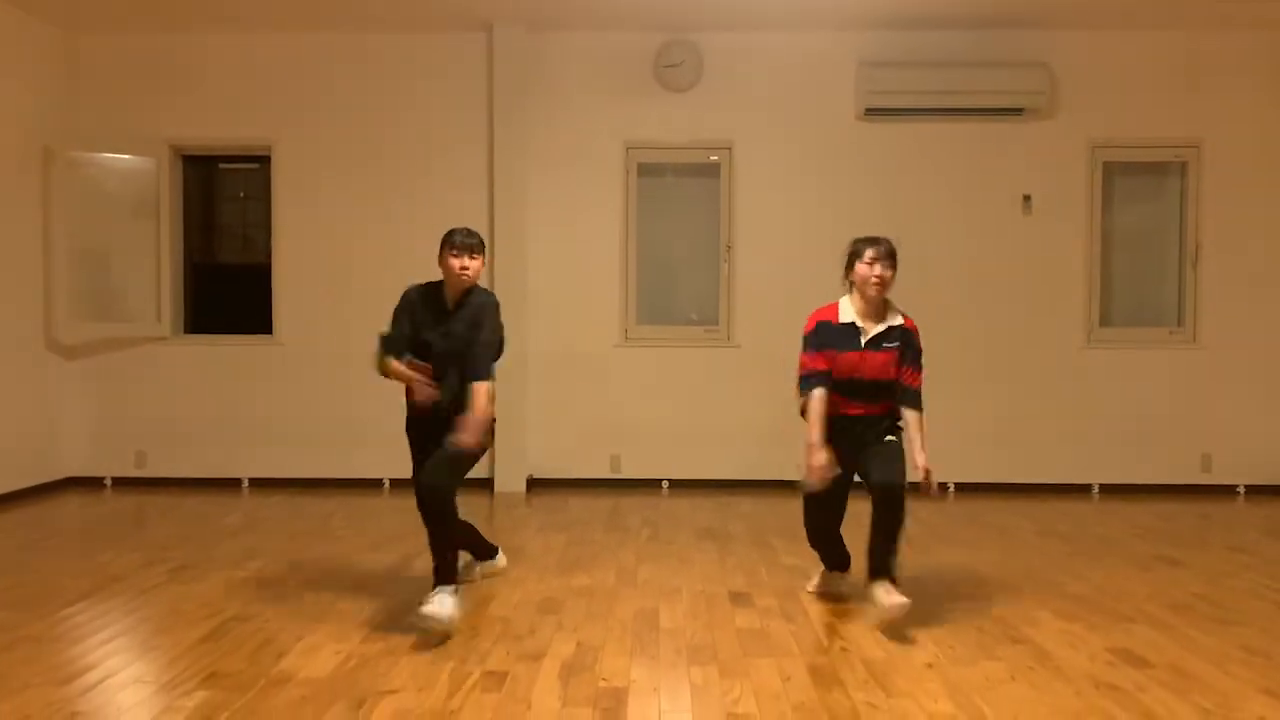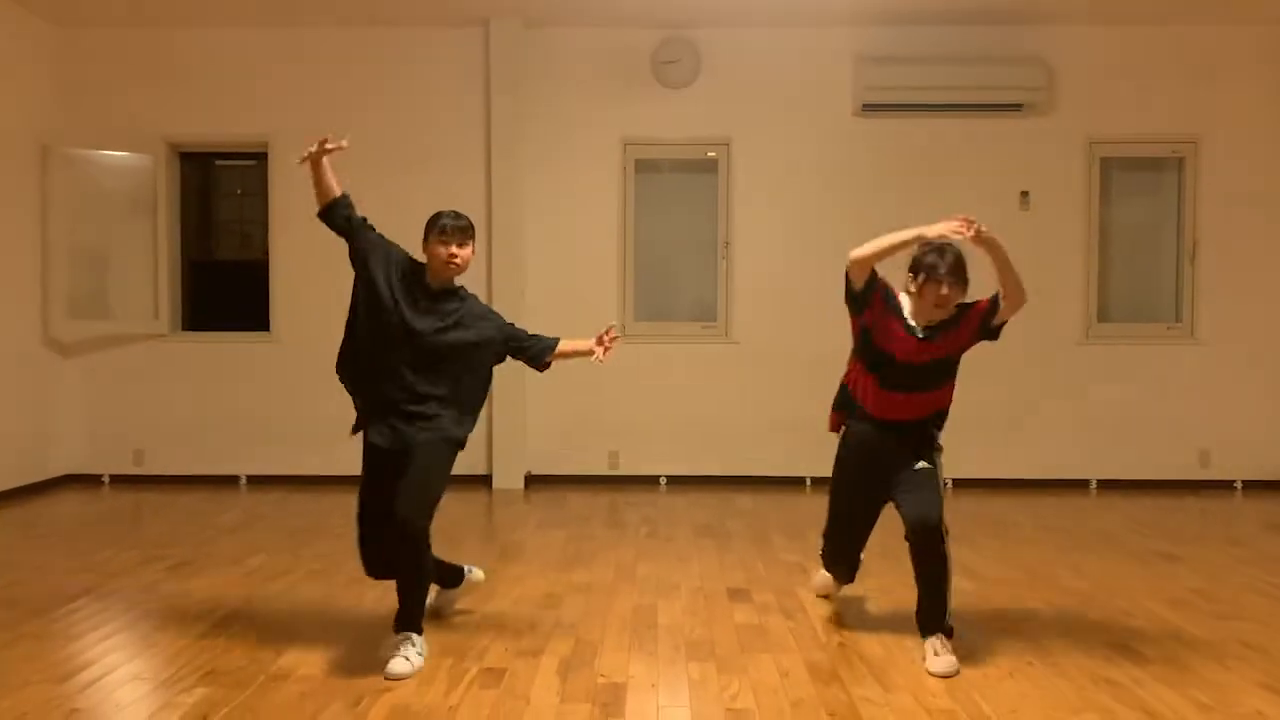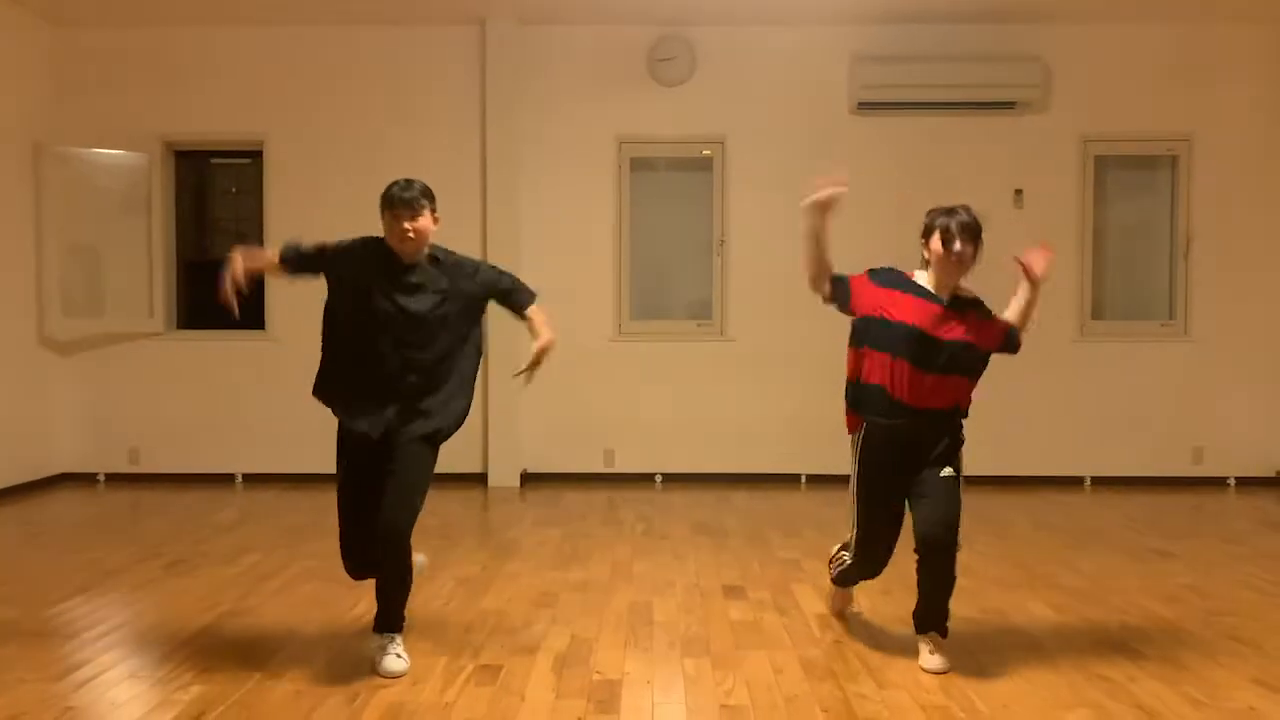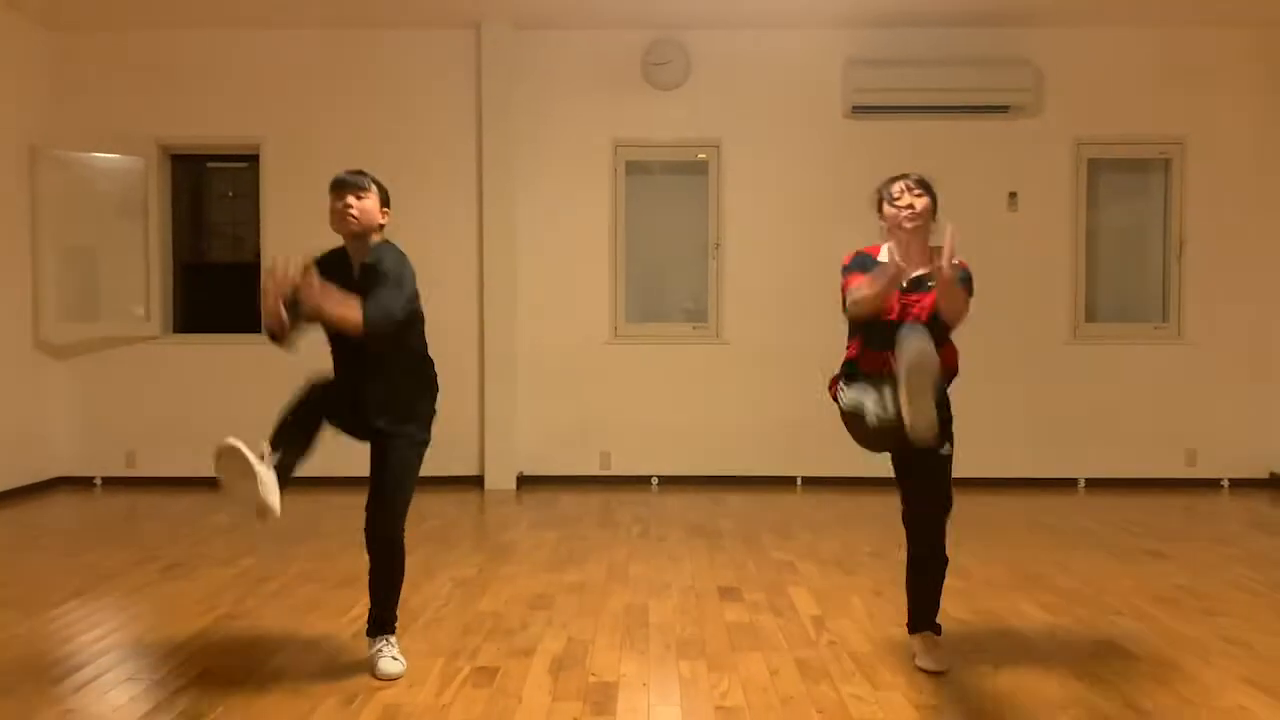
dt=0.3s
person 1, frame 1
left shoulder: (484, 306)
right shoulder: (415, 300)
left elbow: (482, 371)
right elbow: (387, 358)
left wrist: (475, 420)
right wrist: (410, 378)
left hip: (464, 426)
right hip: (425, 426)
left knee: (432, 489)
right knee: (435, 508)
left ankle: (445, 588)
right ankle: (488, 554)
person 1, frame 2
left shoulder: (476, 318)
right shoulder: (386, 266)
left elbow: (531, 347)
right elbow: (341, 215)
left wrist: (590, 344)
right wrist: (320, 164)
left hip: (435, 433)
right hip: (382, 432)
left knee: (409, 520)
right knee: (378, 554)
left ankle: (409, 635)
right ankle: (455, 578)
person 1, frame 3
left shoulder: (459, 273)
right shoulder: (357, 258)
left elbow: (511, 288)
right elbow: (297, 256)
left wrist: (540, 327)
right wrist: (248, 262)
left hip: (419, 425)
right hip: (359, 422)
left knee: (392, 528)
right knee: (357, 552)
left ankle: (391, 633)
right ankle: (401, 567)
person 1, frame 4
left shoulder: (394, 269)
right shoulder: (327, 268)
left elbow: (376, 321)
right elbow: (282, 335)
left wrist: (321, 301)
right wrist: (277, 305)
left hip: (403, 411)
right hip: (352, 396)
left knee: (383, 526)
right knee: (316, 396)
left ankle: (383, 636)
right ankle: (269, 470)
person 2, frame 1
left shoulder: (904, 331)
right shoulder: (823, 323)
left elbow: (910, 397)
right elbow: (814, 386)
left wrist: (919, 450)
right wrist: (815, 445)
left hip: (880, 430)
right hip: (834, 432)
left knee: (890, 488)
right knee: (818, 518)
left ankle: (882, 579)
right ankle: (835, 569)
person 2, frame 2
left shoulder: (961, 324)
right shoulder: (878, 309)
left elbow: (1015, 299)
right elbow: (857, 261)
left wrist: (991, 246)
right wrist: (921, 233)
left hip: (916, 444)
right hip: (863, 440)
left knee: (926, 526)
right knee: (843, 532)
left ankle: (936, 635)
right ankle: (837, 570)
person 2, frame 3
left shoulder: (975, 313)
right shoulder: (883, 286)
left elbow: (1011, 335)
right elbow: (822, 285)
left wrist: (1031, 282)
right wrist: (815, 220)
left hip: (938, 437)
right hip: (881, 431)
left knee: (939, 535)
right knee: (872, 547)
left ankle: (930, 633)
right ankle: (841, 573)
person 2, frame 4
left shoulder: (952, 275)
right shoulder: (867, 263)
left elbow: (959, 313)
right elbow: (855, 299)
left wrist: (946, 276)
right wrist: (882, 274)
left hip: (929, 408)
right hip: (869, 404)
left knee: (929, 526)
left ankle: (923, 630)
